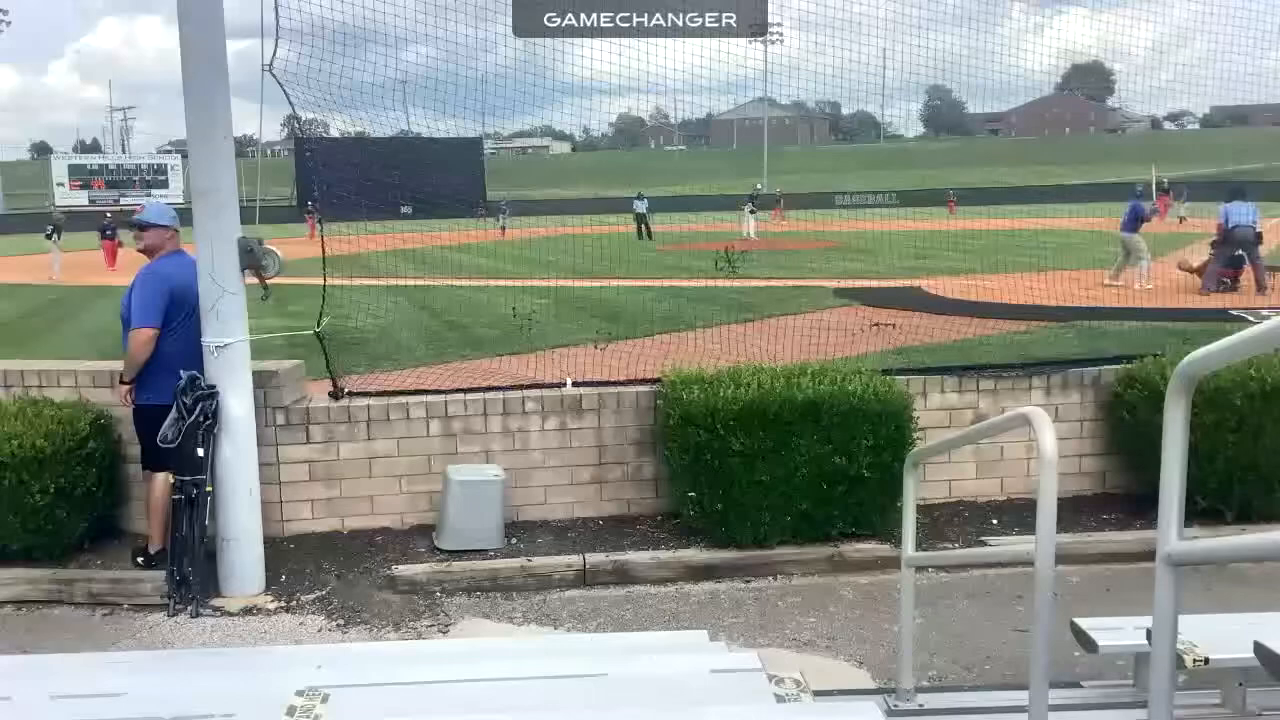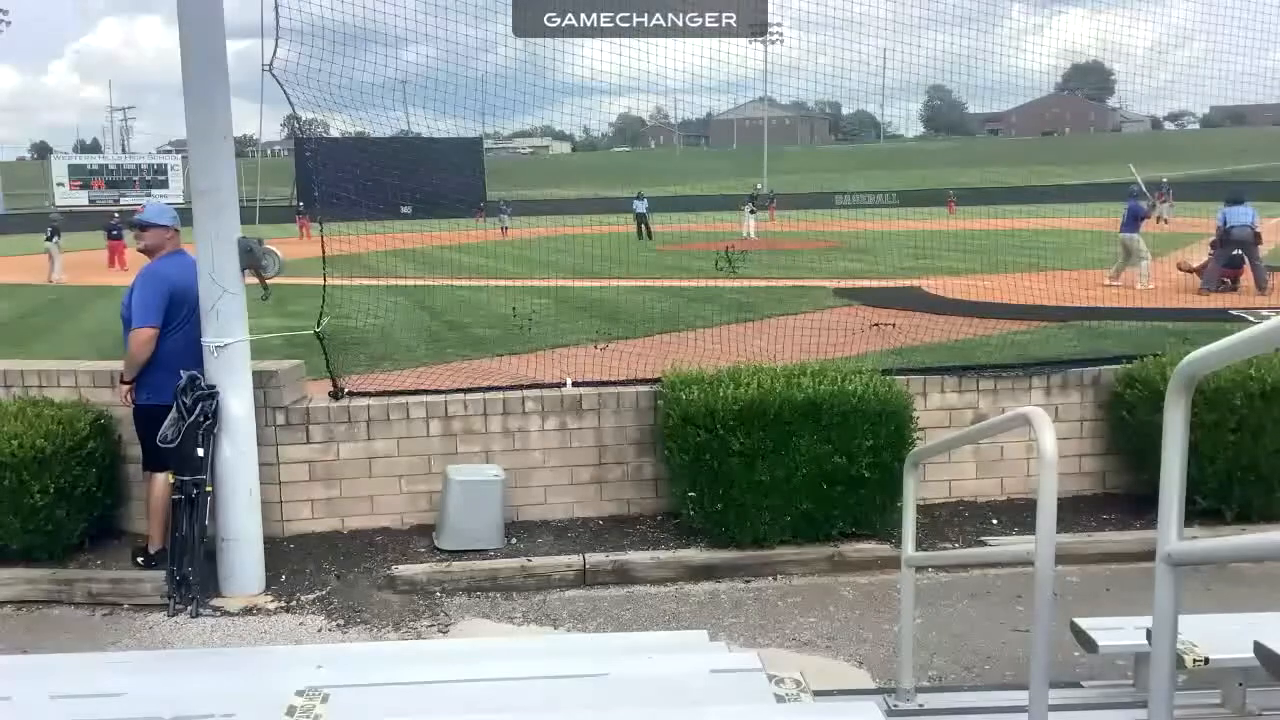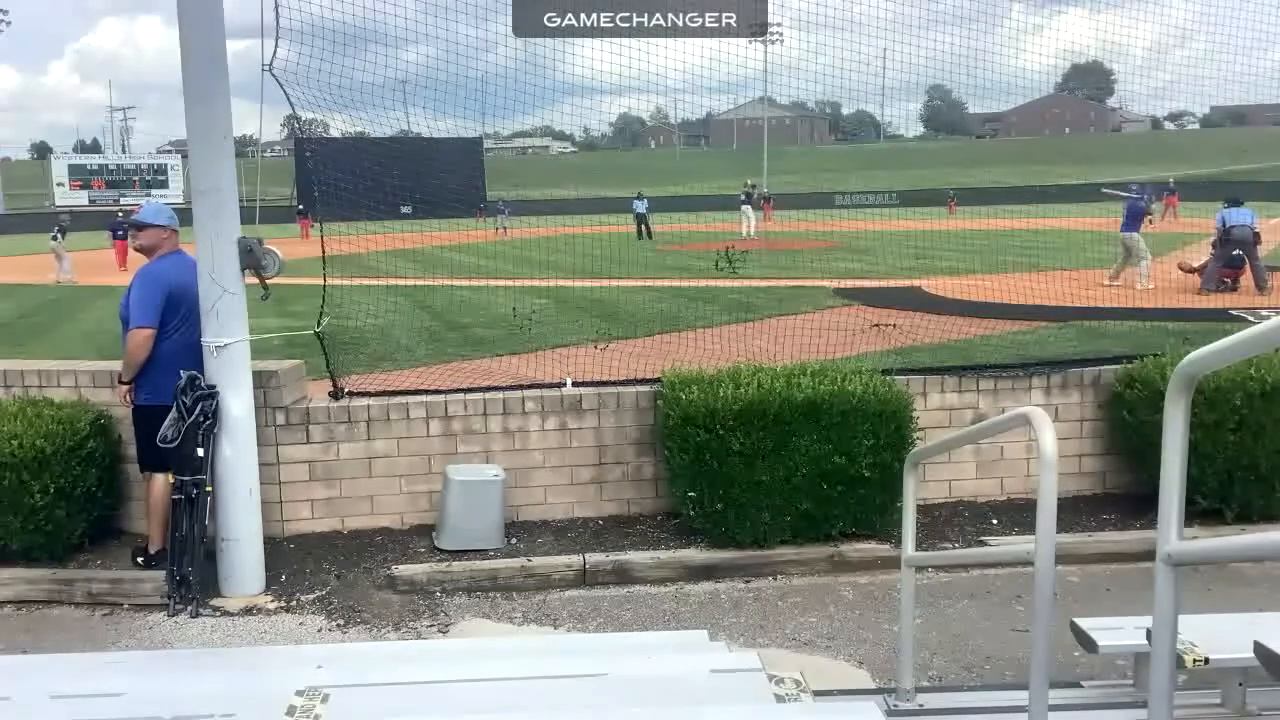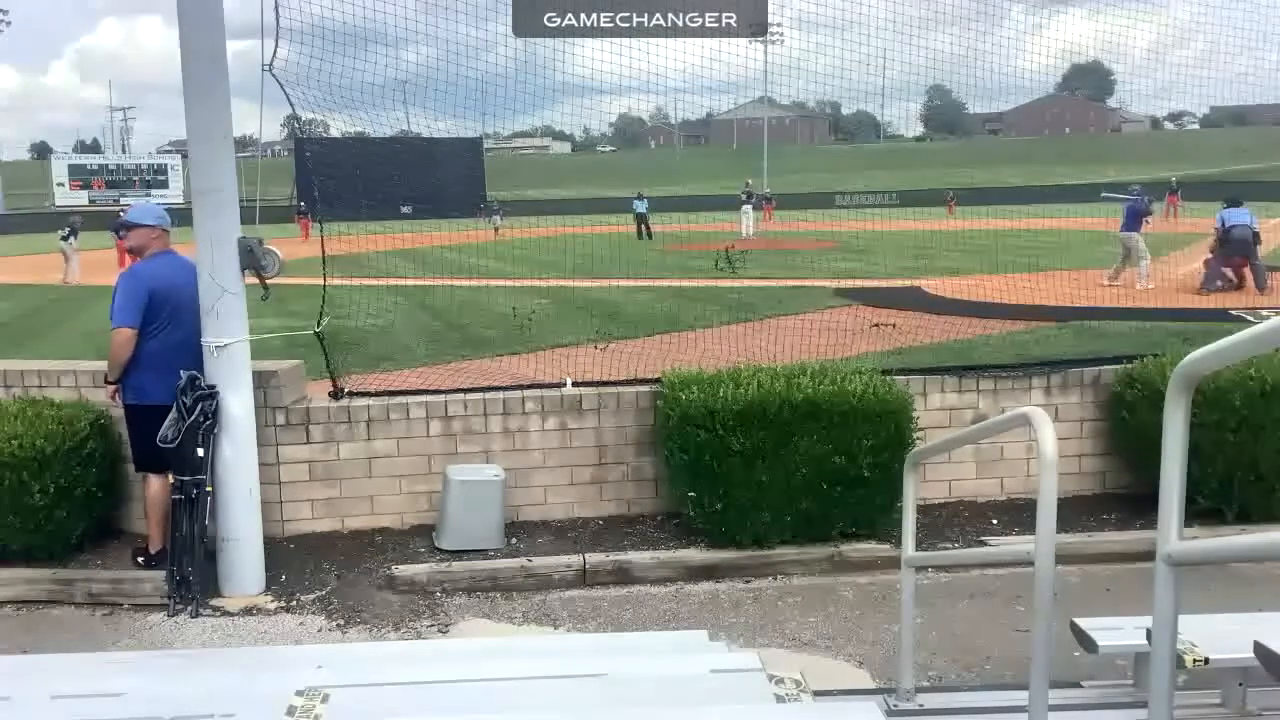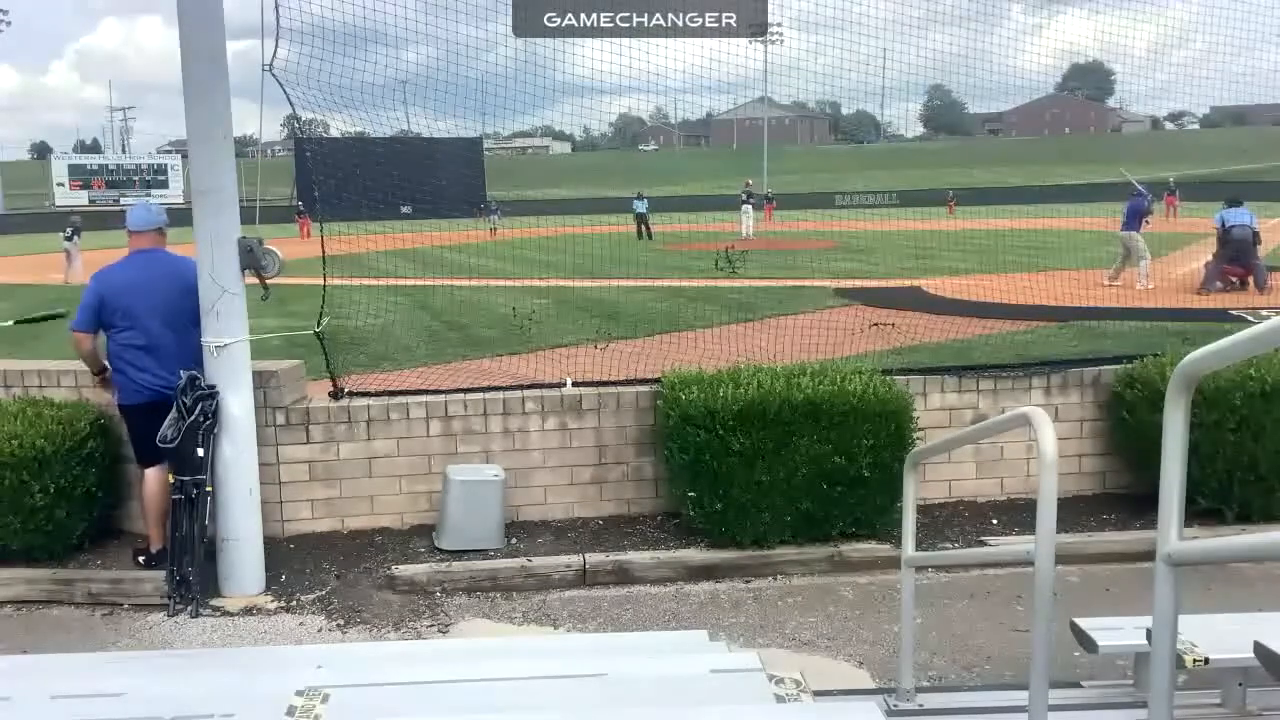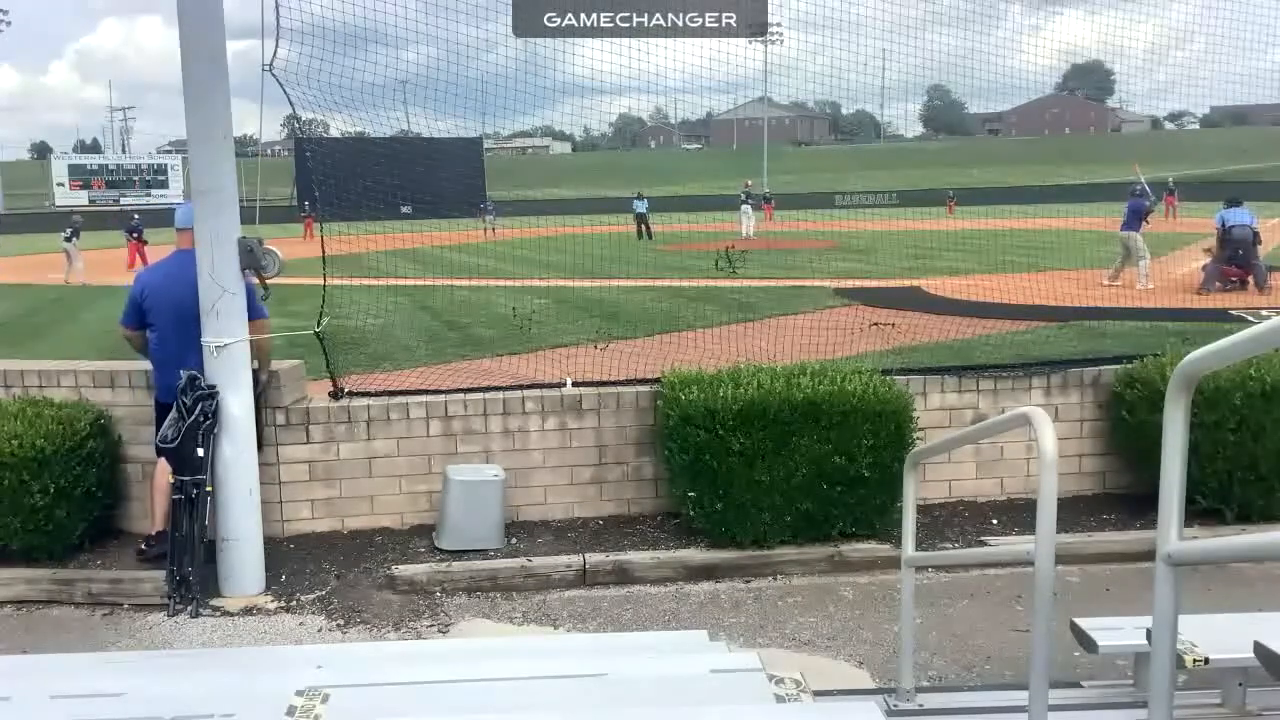
dt=0.7s
person 1, frame 1
left shoulder: (154, 275)
right shoulder: (194, 268)
left elbow: (144, 335)
left wrist: (126, 378)
left hip: (158, 390)
left knee: (160, 468)
left ankle: (155, 548)
person 1, frame 2
left shoulder: (154, 274)
right shoulder: (194, 267)
left elbow: (145, 335)
left wrist: (127, 378)
left hip: (157, 390)
left knee: (160, 468)
left ankle: (155, 548)
person 1, frame 3
left shoulder: (152, 274)
right shoulder: (194, 268)
left elbow: (142, 335)
left wrist: (125, 378)
left hip: (157, 390)
left knee: (159, 469)
left ankle: (155, 548)
person 1, frame 4
left shoulder: (137, 276)
right shoulder: (192, 271)
left elbow: (124, 336)
left wrist: (112, 379)
left hip: (148, 392)
left knee: (156, 471)
left ankle: (156, 549)
person 1, frame 5
left shoulder: (105, 279)
right shoulder: (191, 270)
left elbow: (82, 338)
left wrist: (100, 371)
right wrist: (206, 366)
left hip: (139, 391)
left knee: (154, 466)
left ankle: (156, 548)
person 1, frame 6
left shoulder: (147, 277)
left elbow: (131, 333)
right elbow: (257, 326)
right wrist: (263, 368)
left hip: (171, 389)
left knee: (168, 457)
left ankle: (158, 534)
